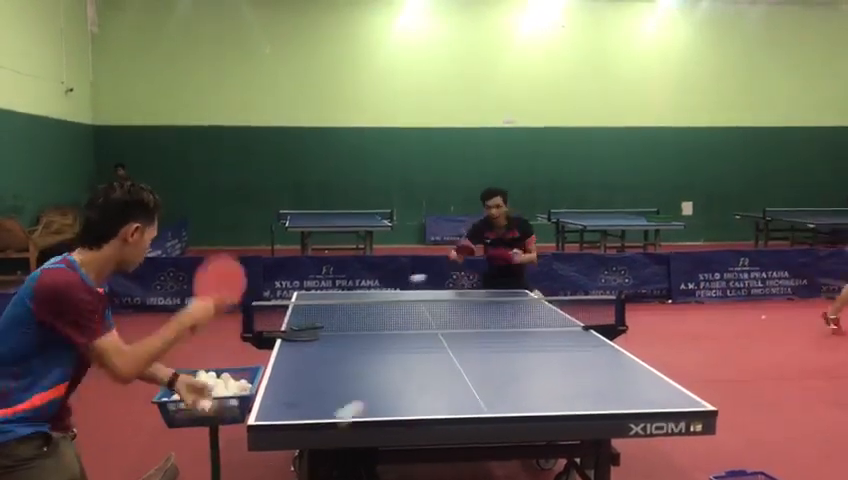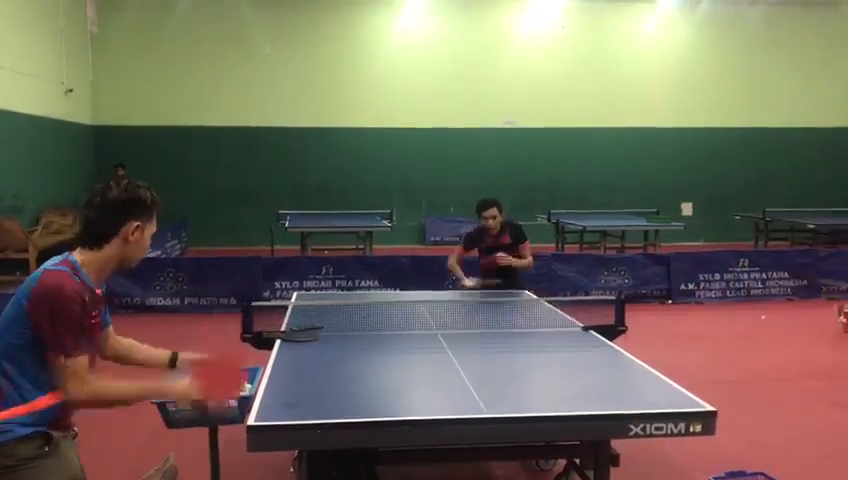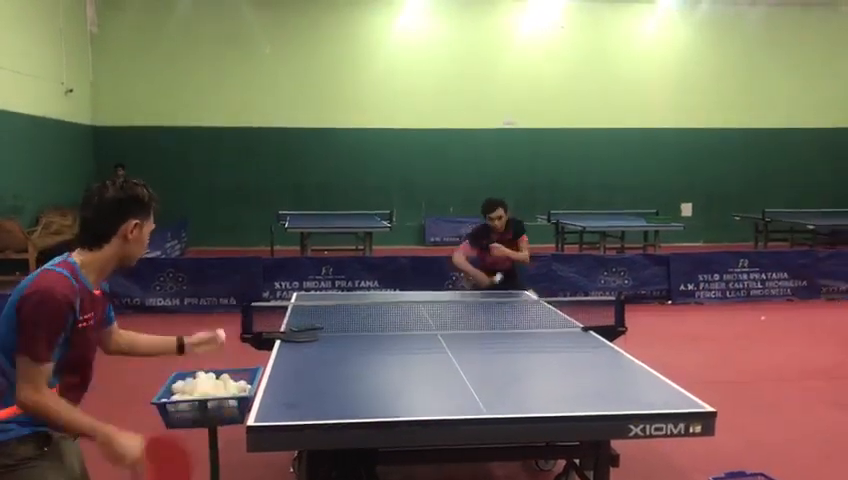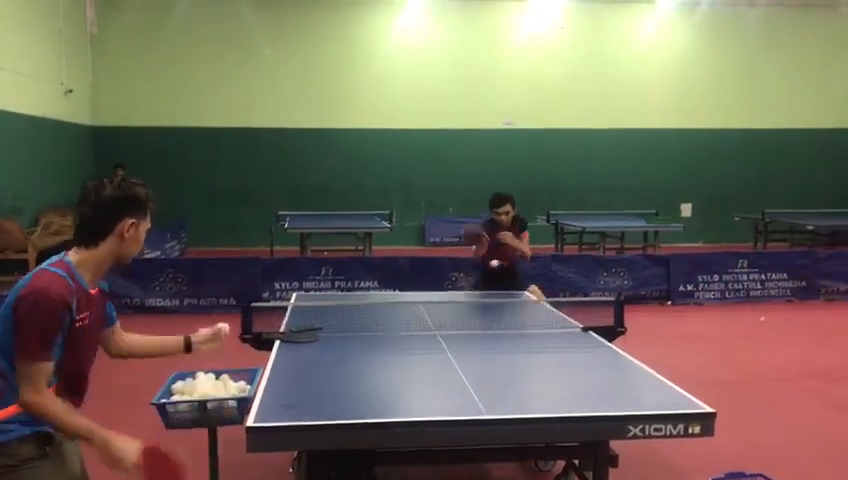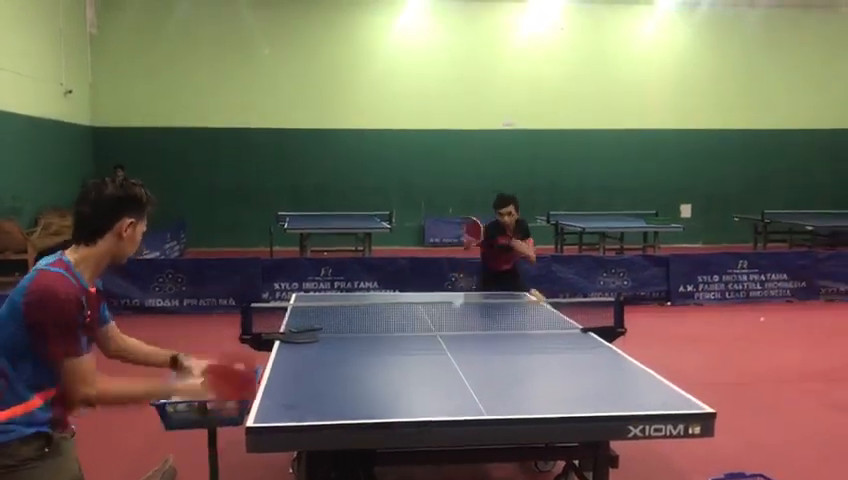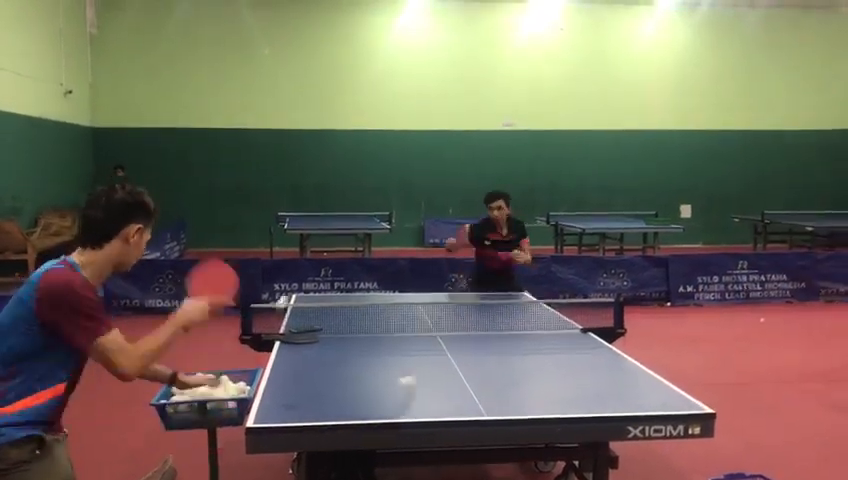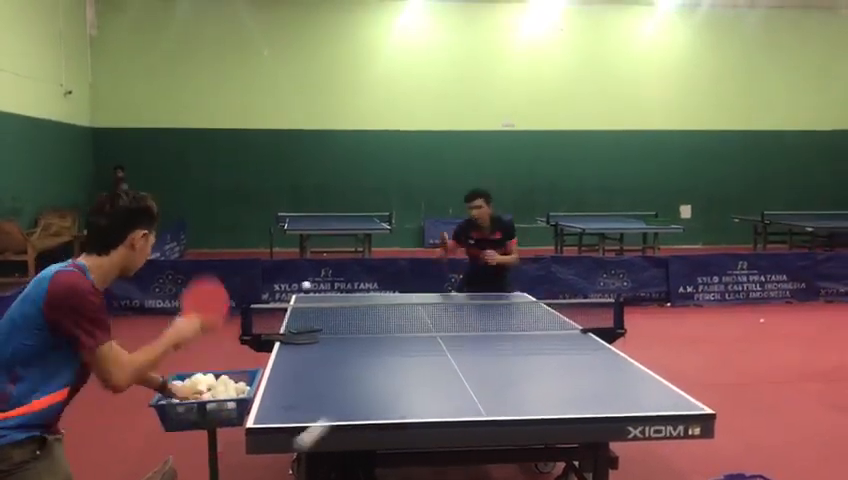
dt=0.1s
person 1, frame 1
left shoulder: (88, 282)
right shoulder: (61, 285)
left elbow: (116, 352)
right elbow: (124, 367)
left wrist: (172, 378)
right wrist: (186, 320)
left hip: (46, 430)
person 1, frame 2
left shoulder: (87, 283)
right shoulder: (60, 289)
left elbow: (108, 344)
right elbow: (77, 389)
left wrist: (177, 359)
right wrist: (163, 389)
left hip: (47, 430)
person 1, frame 3
left shoulder: (93, 284)
right shoulder: (53, 292)
left elbow: (112, 339)
right elbow: (31, 395)
left wrist: (183, 343)
right wrist: (108, 437)
left hip: (52, 433)
person 1, frame 4
left shoulder: (91, 284)
right shoulder: (48, 293)
left elbow: (115, 342)
right elbow: (33, 396)
left wrist: (190, 342)
right wrist: (106, 441)
left hip: (51, 433)
right hip: (25, 441)
person 1, frame 5
left shoulder: (84, 281)
right shoulder: (55, 290)
left elbow: (113, 342)
right elbow: (87, 390)
left wrist: (179, 361)
right wrist: (172, 389)
left hip: (47, 433)
person 1, frame 6
left shoulder: (80, 281)
right shoulder: (65, 286)
left elbow: (118, 351)
right elbow: (126, 365)
left wrist: (174, 377)
right wrist: (180, 320)
left hip: (35, 433)
person 1, frame 7
left shoulder: (73, 279)
right shoulder: (73, 289)
left elbow: (109, 354)
right elbow: (118, 376)
left wrist: (167, 386)
right wrist: (173, 336)
left hip: (29, 433)
